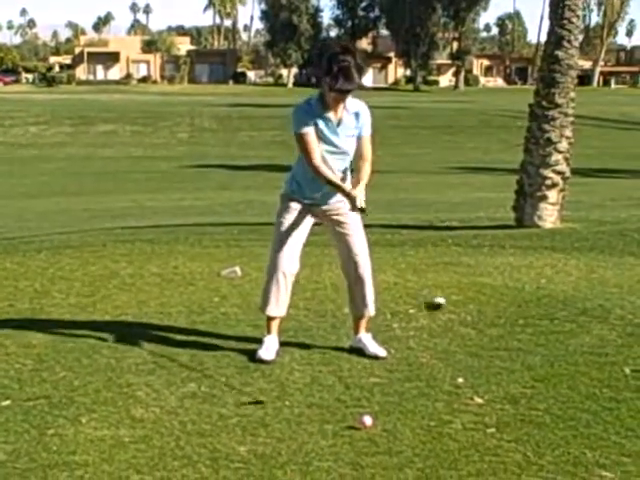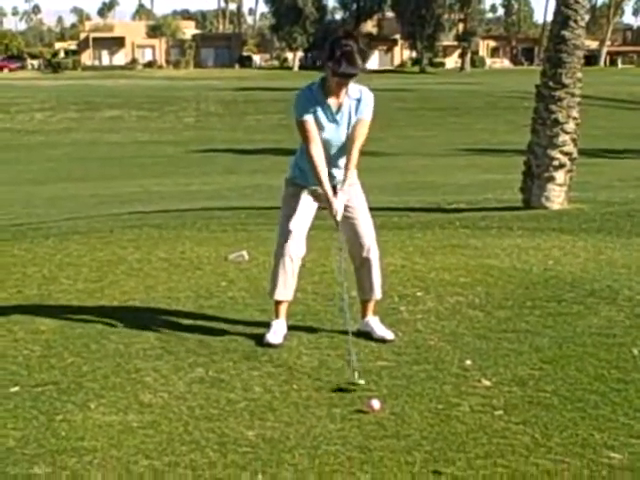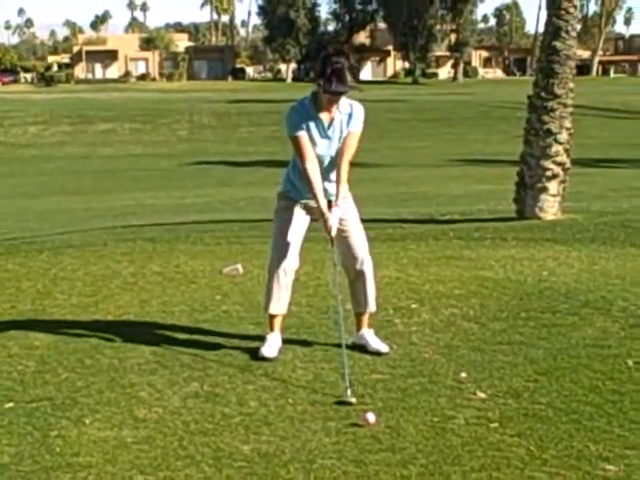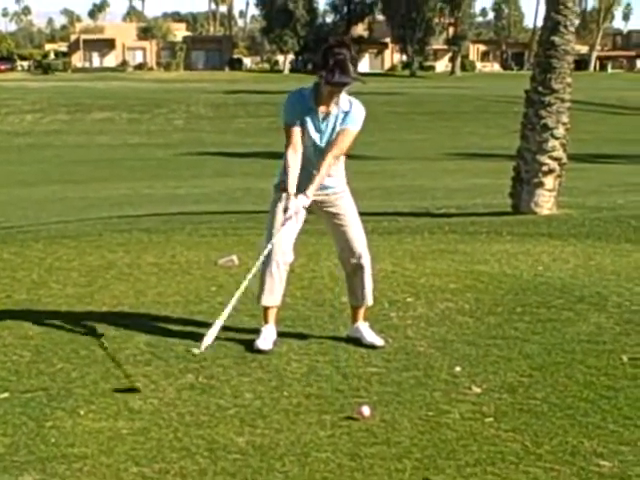
dt=0.5s
person 1, frame 1
left shoulder: (361, 112)
right shoulder: (304, 112)
left elbow: (364, 159)
right elbow: (315, 161)
left wrist: (359, 191)
right wrist: (345, 191)
left hip: (342, 197)
right hip: (301, 198)
left knee: (360, 264)
right knee: (282, 264)
left ankle: (361, 334)
right ankle: (271, 337)
person 1, frame 2
left shoulder: (364, 97)
right shoulder: (305, 98)
left elbow: (355, 146)
right elbow: (314, 147)
left wrist: (343, 189)
right wrist: (328, 193)
left hip: (345, 182)
right hip: (305, 182)
left knee: (367, 247)
right knee: (289, 247)
left ankle: (369, 318)
right ankle: (279, 321)
person 1, frame 3
left shoulder: (354, 111)
right shoulder: (297, 114)
left elbow: (343, 161)
right elbow: (309, 164)
left wrist: (338, 205)
right wrist: (323, 210)
left hip: (336, 195)
right hip: (296, 196)
left knee: (360, 260)
right knee: (282, 261)
left ankle: (363, 330)
right ankle: (274, 335)
person 1, frame 4
left shoulder: (354, 110)
right shoulder: (296, 101)
left elbow: (331, 157)
right elbow: (293, 149)
left wrist: (308, 196)
right wrist: (292, 194)
left hip: (332, 190)
right hip: (293, 187)
left knee: (358, 254)
right knee: (277, 253)
left ankle: (358, 324)
right ankle: (269, 327)
